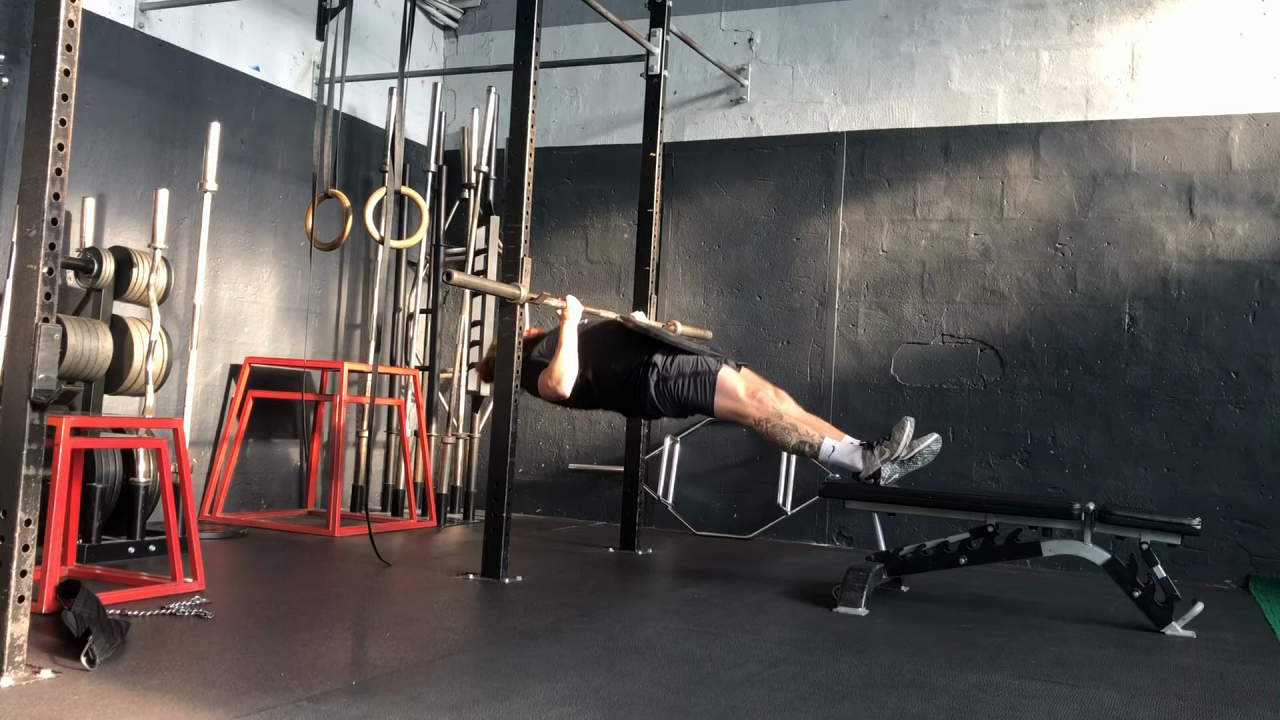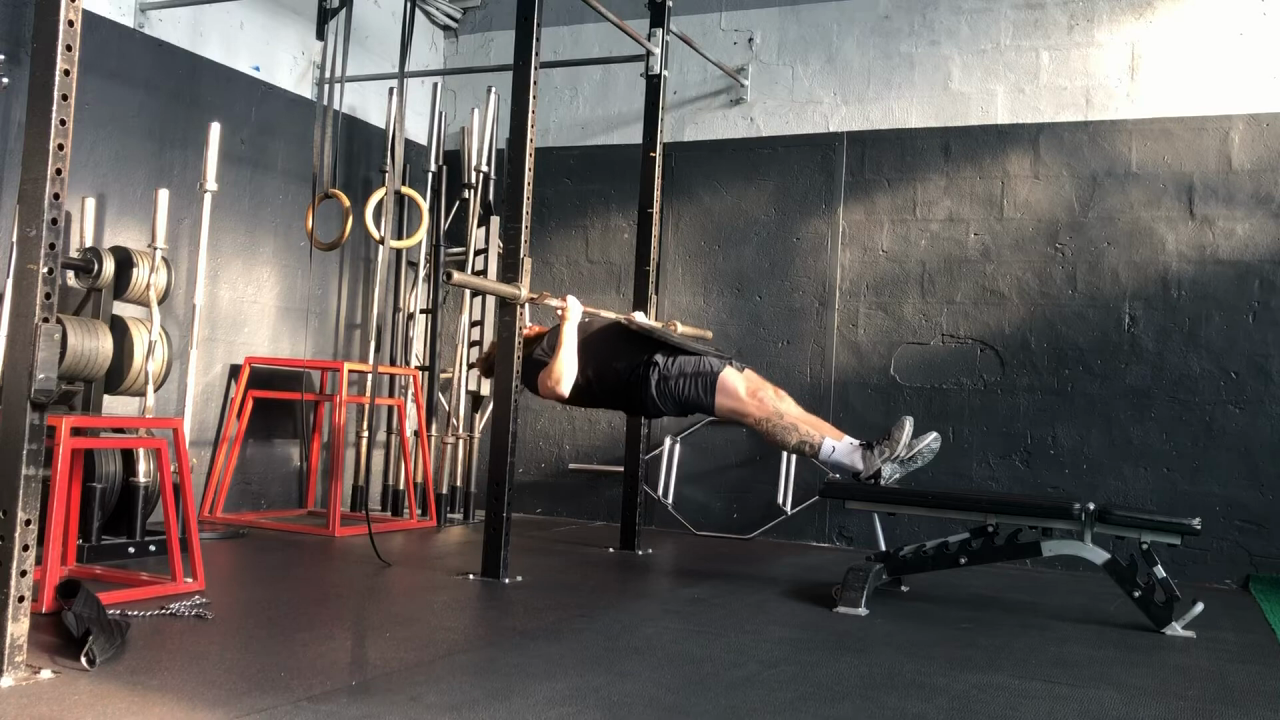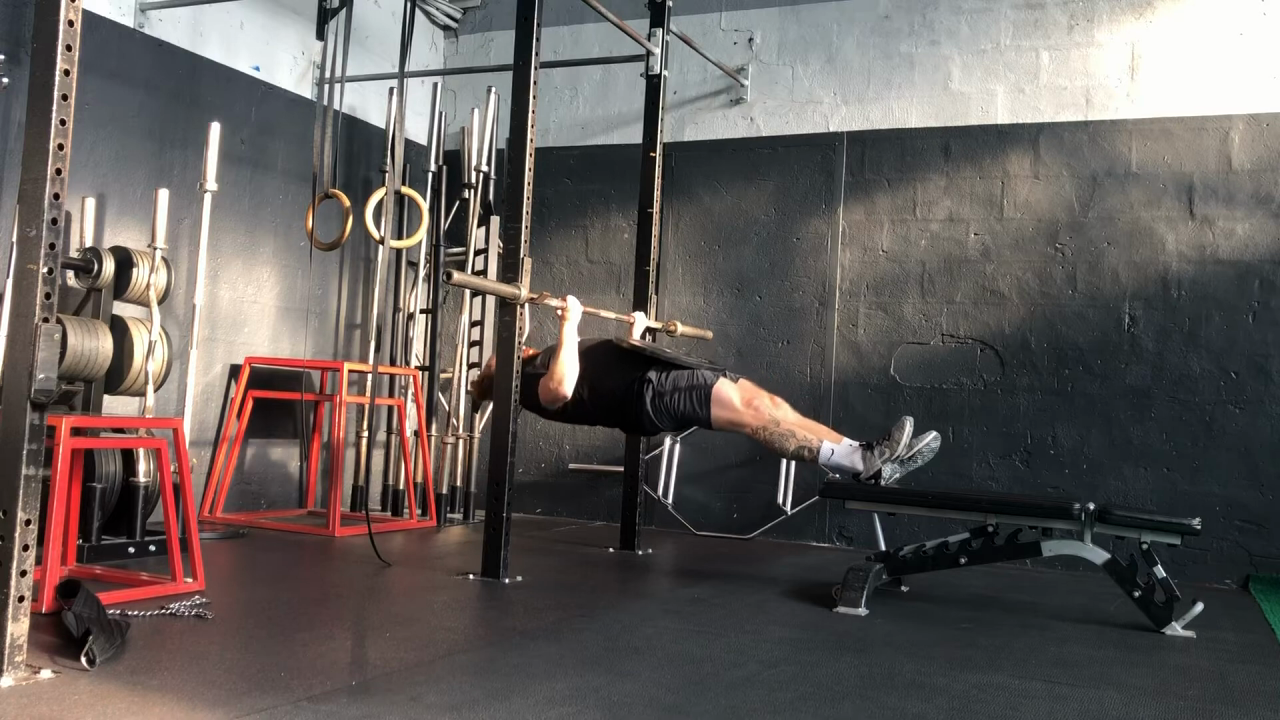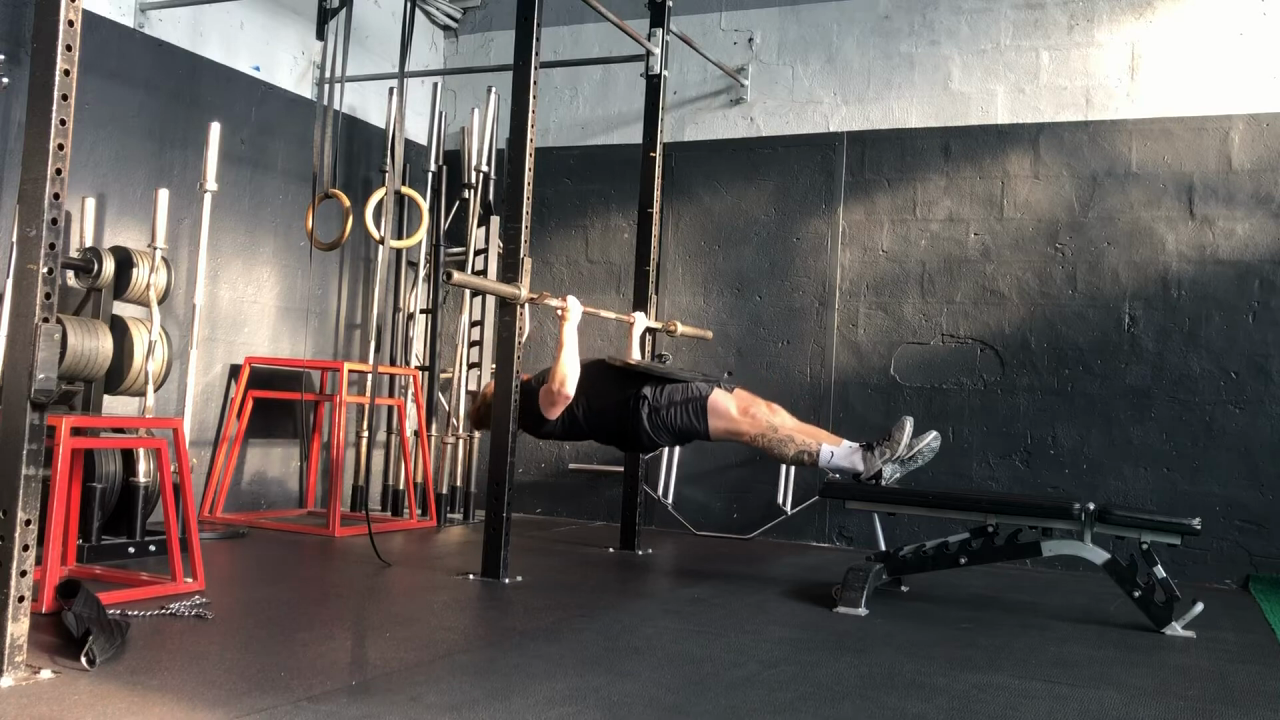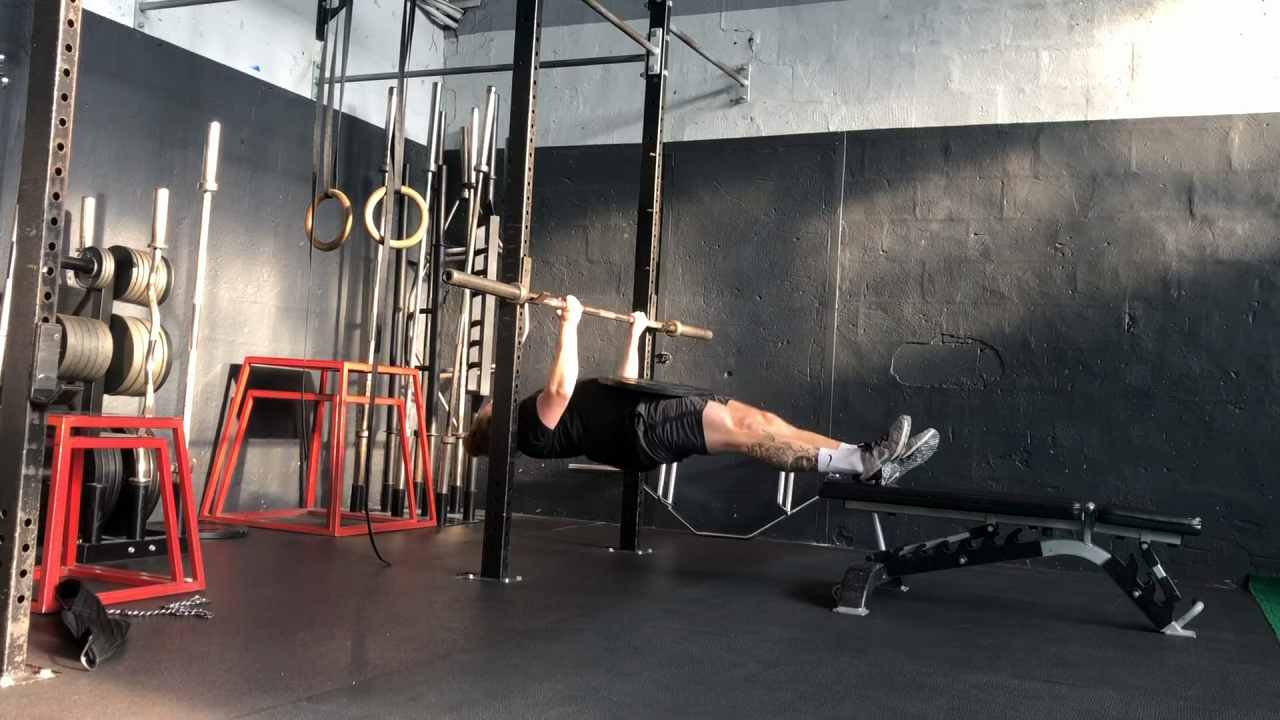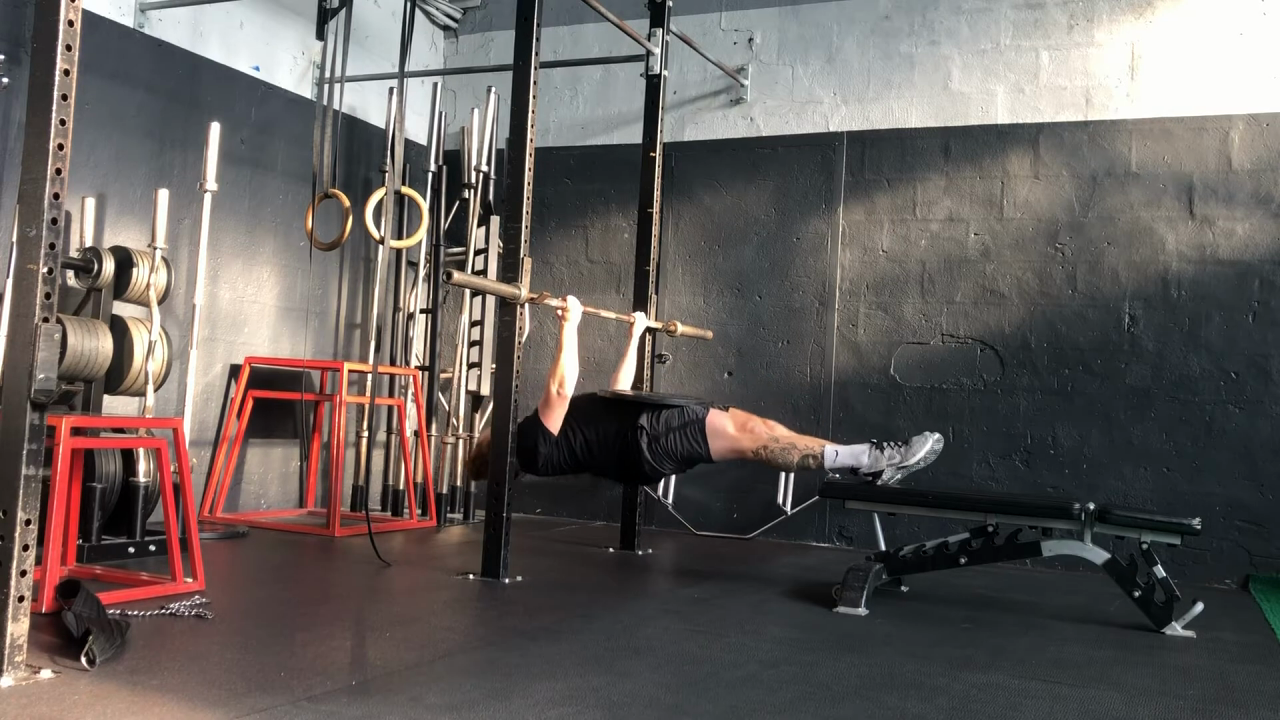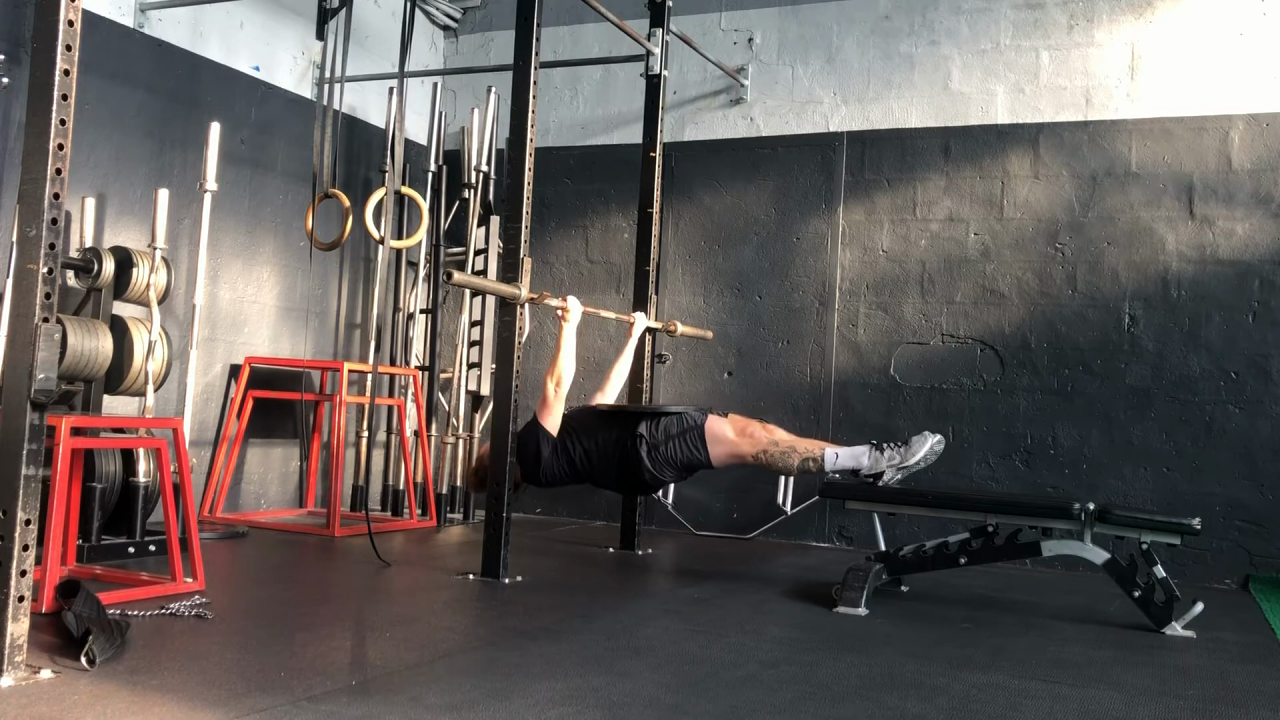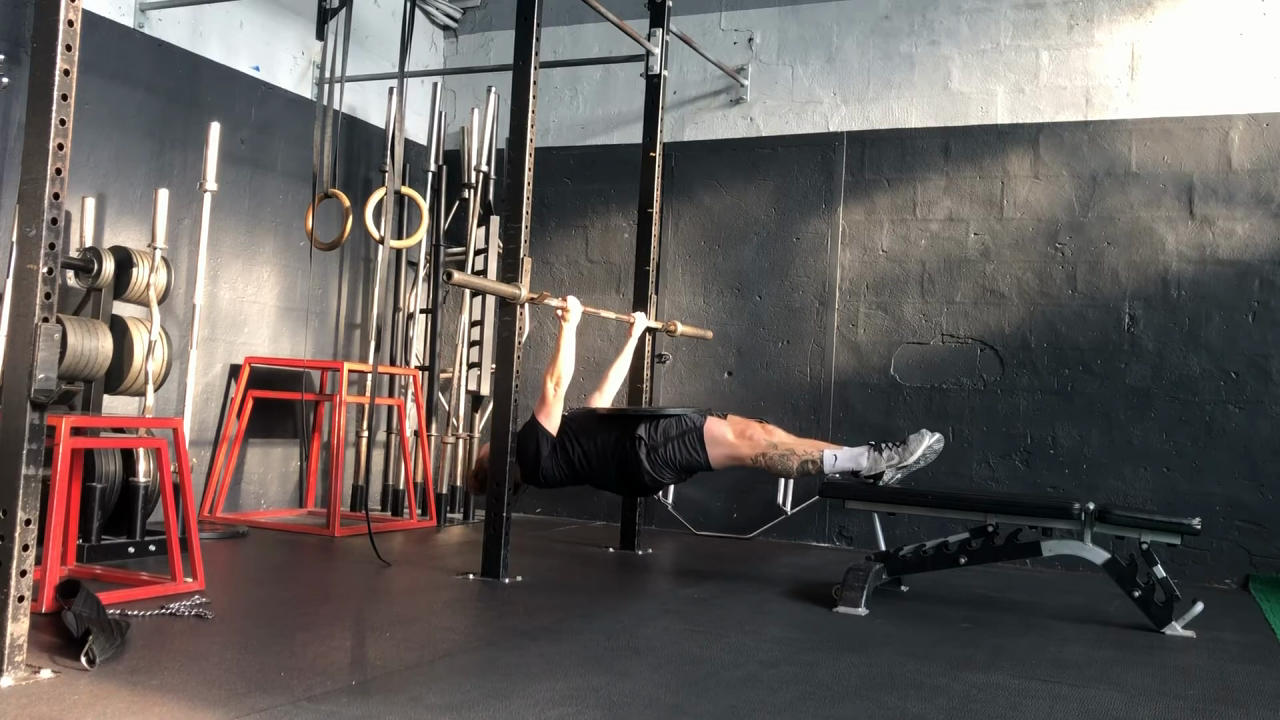
dt=0.3s
person 1, frame 1
left shoulder: (554, 343)
right shoulder: (535, 366)
right elbow: (562, 385)
left wrist: (638, 328)
right wrist: (568, 323)
left hip: (661, 360)
right hip: (652, 375)
left knee: (769, 397)
right knee: (753, 403)
left ankle: (868, 457)
right ankle: (863, 462)
person 1, frame 2
left shoulder: (553, 344)
right shoulder: (536, 362)
right elbow: (560, 385)
left wrist: (638, 328)
right wrist: (569, 324)
left hip: (663, 360)
right hip: (652, 375)
left knee: (769, 397)
right knee: (754, 403)
left ankle: (866, 457)
right ankle: (863, 462)
person 1, frame 3
left shoulder: (544, 365)
right shoulder: (531, 382)
right elbow: (562, 388)
left wrist: (635, 333)
right wrist: (567, 324)
left hip: (651, 377)
right hip: (645, 393)
left knee: (765, 403)
right knee: (748, 409)
left ankle: (870, 458)
right ankle: (864, 462)
person 1, frame 4
left shoulder: (539, 388)
right shoulder: (533, 408)
left elbow: (626, 378)
right elbow: (564, 390)
left wrist: (635, 334)
right wrist: (568, 325)
left hip: (647, 396)
right hip: (643, 410)
left knee: (763, 411)
right knee: (745, 418)
left ankle: (867, 459)
right ankle: (864, 463)
person 1, frame 5
left shoulder: (537, 415)
right shoulder: (531, 430)
left elbow: (623, 390)
right elbow: (561, 388)
left wrist: (635, 336)
right wrist: (568, 325)
left hip: (643, 413)
right hip: (639, 428)
left knee: (758, 420)
right knee: (742, 428)
left ankle: (870, 460)
right ankle: (865, 463)
person 1, frame 6
left shoulder: (536, 438)
right shoulder: (533, 444)
left elbow: (617, 396)
right elbow: (561, 389)
left wrist: (635, 336)
right wrist: (568, 326)
left hip: (644, 427)
right hip: (642, 439)
left knee: (754, 428)
right knee: (747, 435)
left ankle: (873, 462)
right ankle: (873, 459)
person 1, frame 7
left shoulder: (554, 440)
right shoulder: (534, 452)
left elbow: (606, 395)
right elbow: (556, 387)
left wrist: (633, 338)
right wrist: (569, 326)
left hip: (643, 435)
right hip: (642, 448)
left knee: (756, 431)
right knee: (747, 439)
left ankle: (874, 461)
right ankle: (873, 461)
person 1, frame 8
left shoulder: (548, 445)
right shoulder: (533, 452)
left elbow: (603, 393)
right elbow: (555, 386)
left wrist: (633, 338)
right wrist: (568, 325)
left hip: (646, 437)
right hip: (643, 450)
left knee: (757, 433)
right knee: (745, 441)
left ankle: (872, 461)
right ankle: (871, 462)
